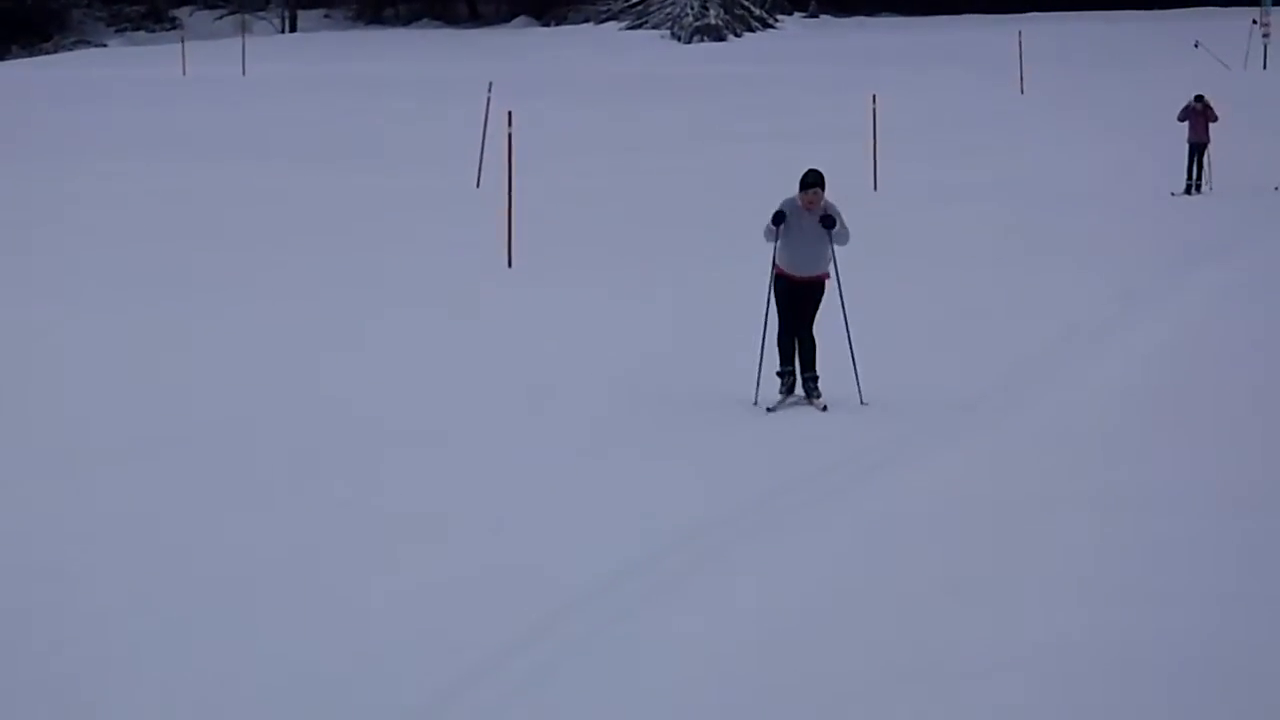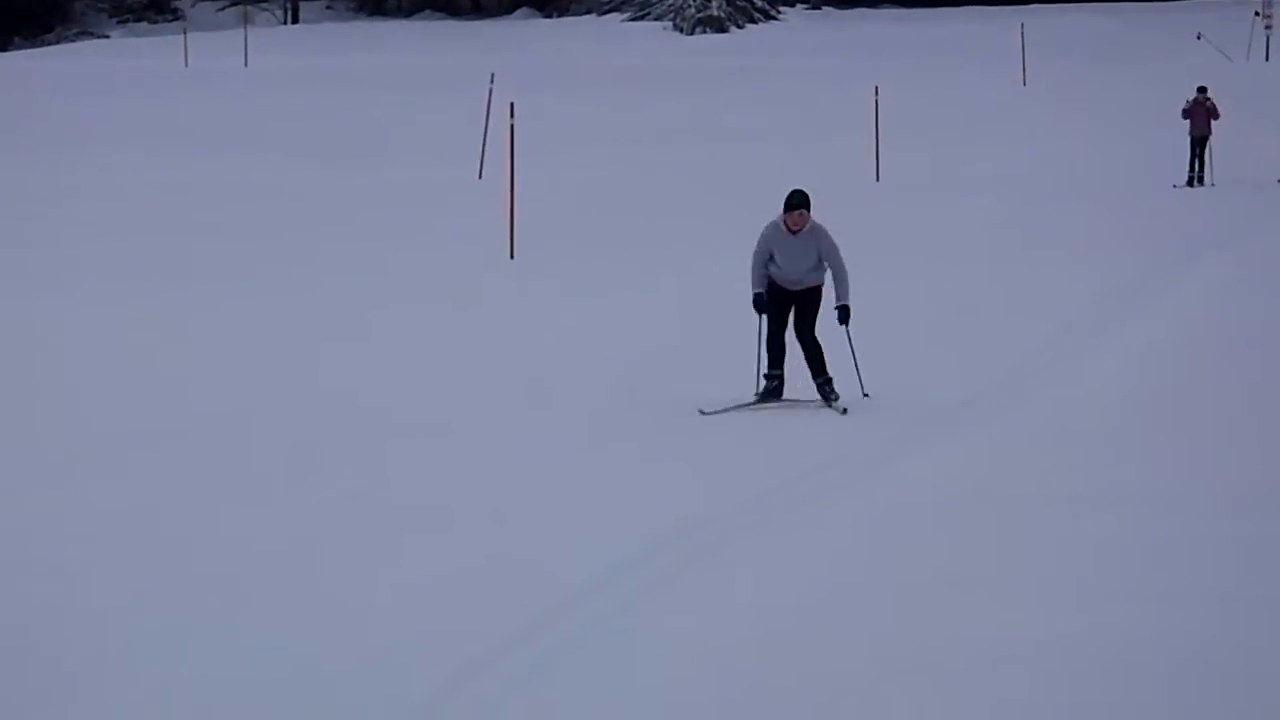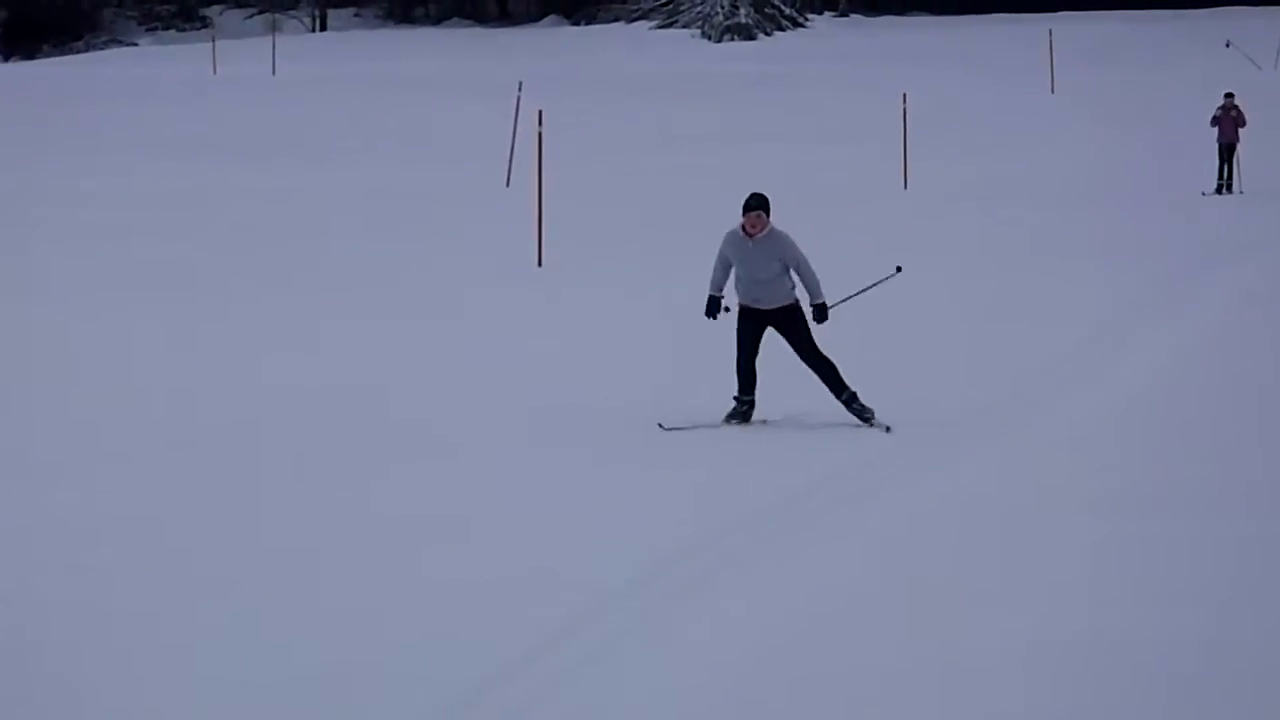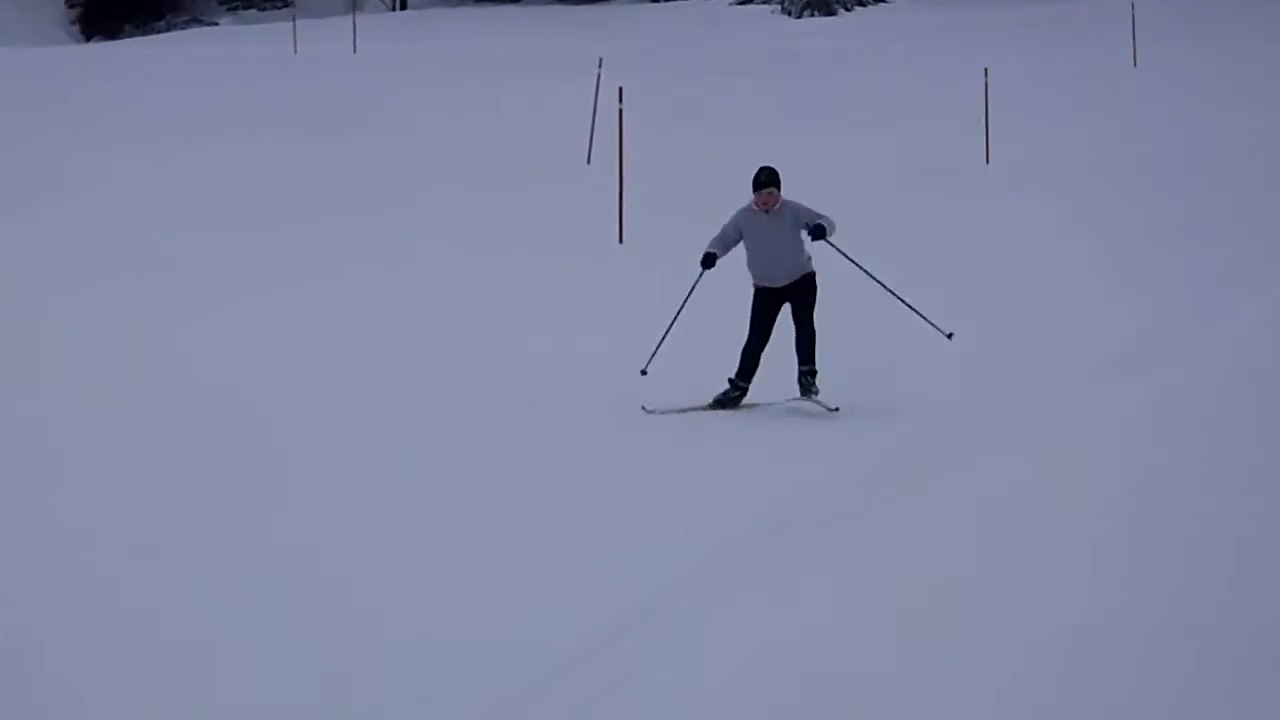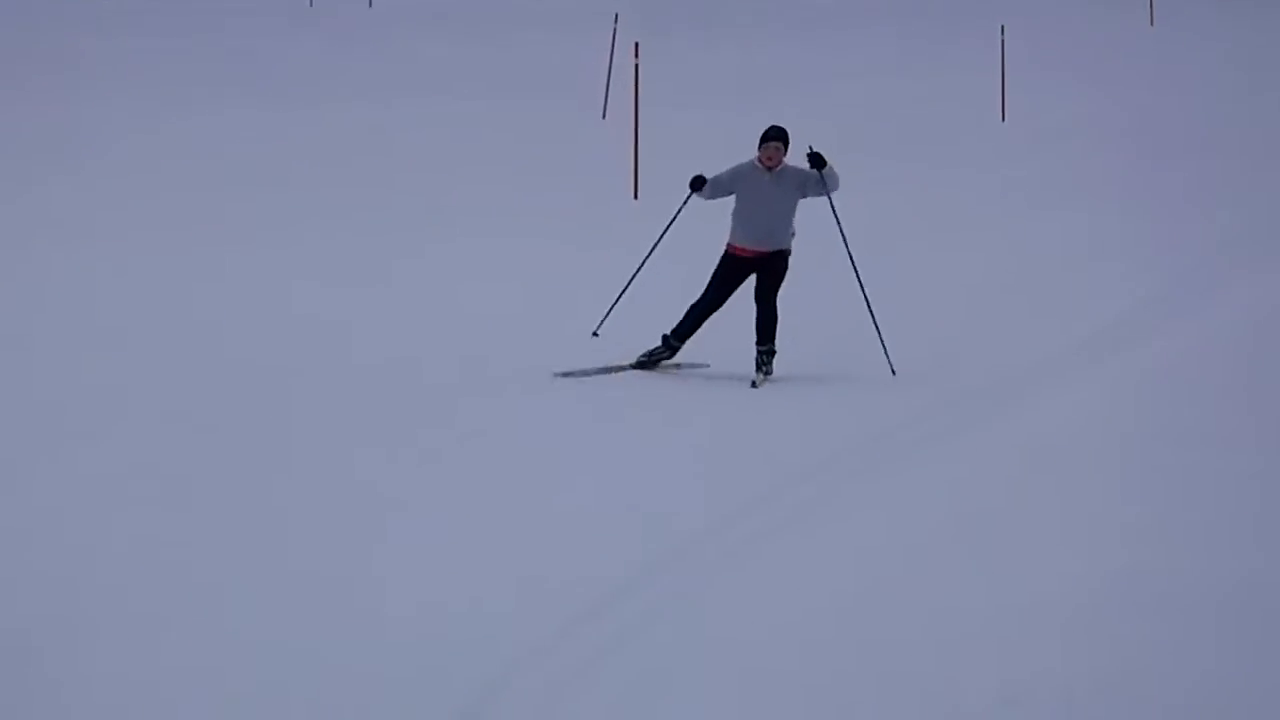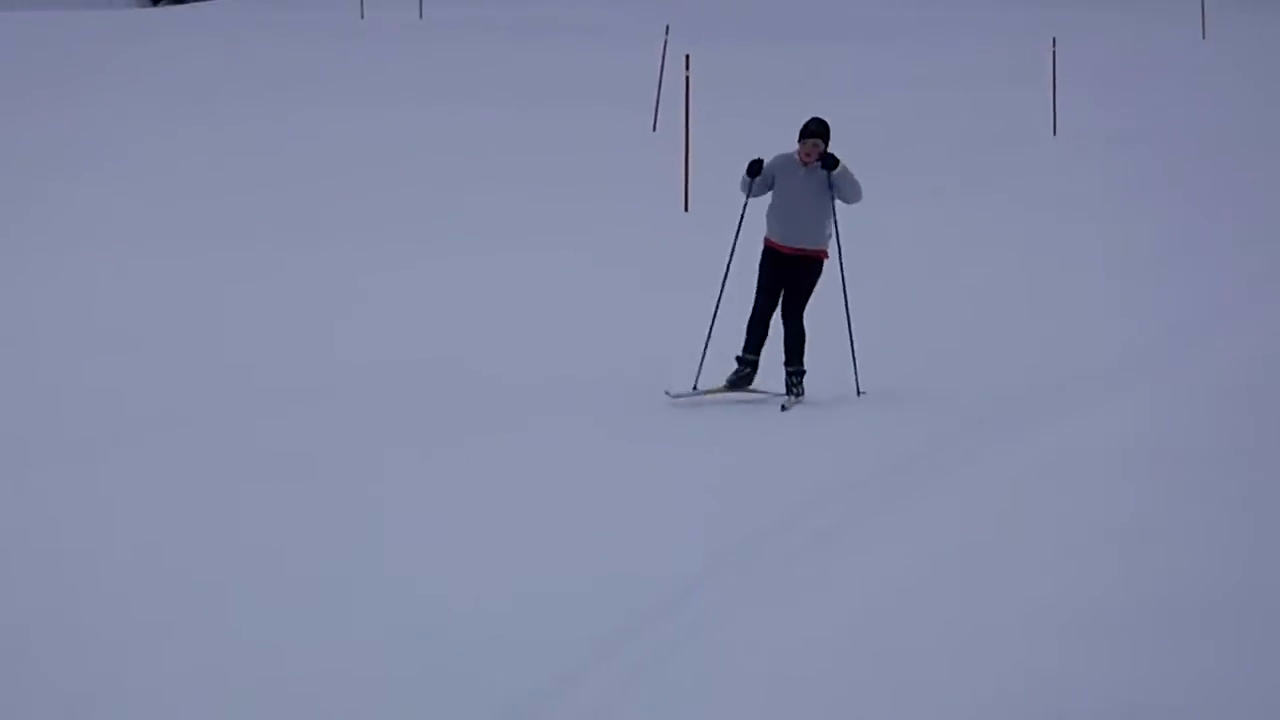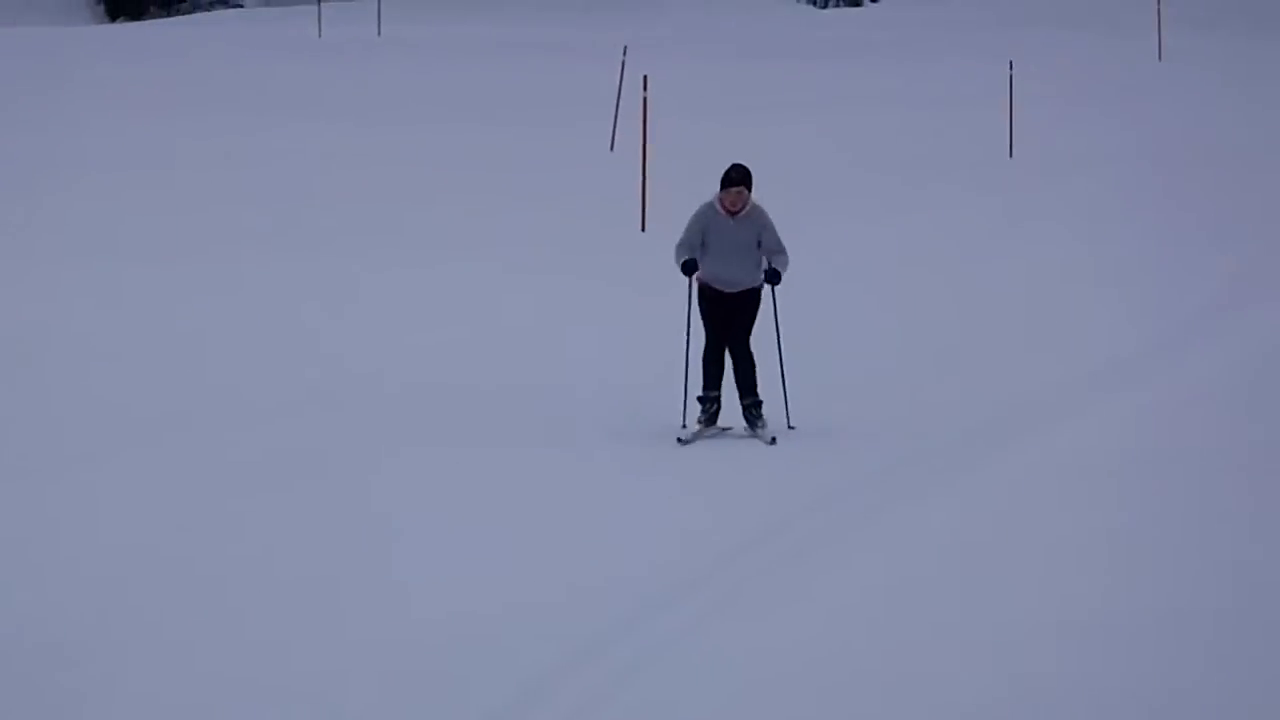
dt=0.3s
person 1, frame 1
left shoulder: (830, 210)
right shoulder: (788, 206)
left elbow: (843, 239)
right elbow: (769, 236)
left wrist: (833, 226)
right wrist: (775, 223)
left hip: (814, 279)
right hip: (785, 276)
left knee: (803, 328)
right knee: (786, 326)
left ankle: (809, 379)
right ankle: (787, 375)
person 1, frame 2
left shoulder: (819, 234)
right shoulder: (772, 231)
left elbow: (837, 266)
right elbow: (759, 261)
left wrist: (843, 302)
right wrist: (757, 291)
left hip: (809, 288)
right hip: (777, 287)
left knee: (805, 334)
right knee: (775, 330)
left ankle: (824, 384)
right ankle: (774, 382)
person 1, frame 3
left shoulder: (780, 240)
right shoulder: (732, 239)
left elbow: (803, 268)
right elbow: (722, 265)
left wrist: (818, 301)
right wrist: (714, 294)
left hip: (785, 306)
right hip: (749, 308)
left knee: (810, 353)
right knee: (745, 354)
left ankle: (847, 398)
right ankle: (744, 404)
person 1, frame 4
left shoulder: (793, 211)
right shoulder: (743, 216)
left elbow: (828, 224)
right elbow: (723, 239)
left wrist: (821, 228)
right wrist: (711, 253)
left hip: (800, 279)
right hip: (766, 286)
left knee: (803, 321)
right knee: (756, 338)
left ankle: (807, 375)
right ankle: (737, 389)
person 1, frame 5
left shoulder: (795, 177)
right shoulder: (741, 172)
left elbow: (829, 185)
right elbow: (714, 188)
left wrist: (822, 167)
right wrist: (700, 184)
left hip: (775, 254)
right hip: (739, 251)
left knee: (765, 298)
right knee: (709, 301)
left ankle: (765, 355)
right ankle: (671, 345)
person 1, frame 6
left shoulder: (832, 170)
right shoulder: (780, 164)
left elbow: (853, 196)
right elbow: (750, 192)
left wrist: (835, 168)
right wrist: (751, 175)
left hip: (810, 255)
right hip: (775, 250)
left knee: (792, 313)
right knee: (763, 306)
left ankle: (794, 373)
right ankle: (747, 365)
person 1, frame 7
left shoulder: (759, 216)
right shoulder: (705, 213)
left elbow: (779, 253)
right elbow: (683, 248)
left wrist: (775, 270)
right wrist: (687, 262)
left hip: (747, 291)
right hip: (710, 288)
left knee: (739, 345)
right knee: (715, 342)
left ankle: (751, 405)
right ankle: (710, 401)
